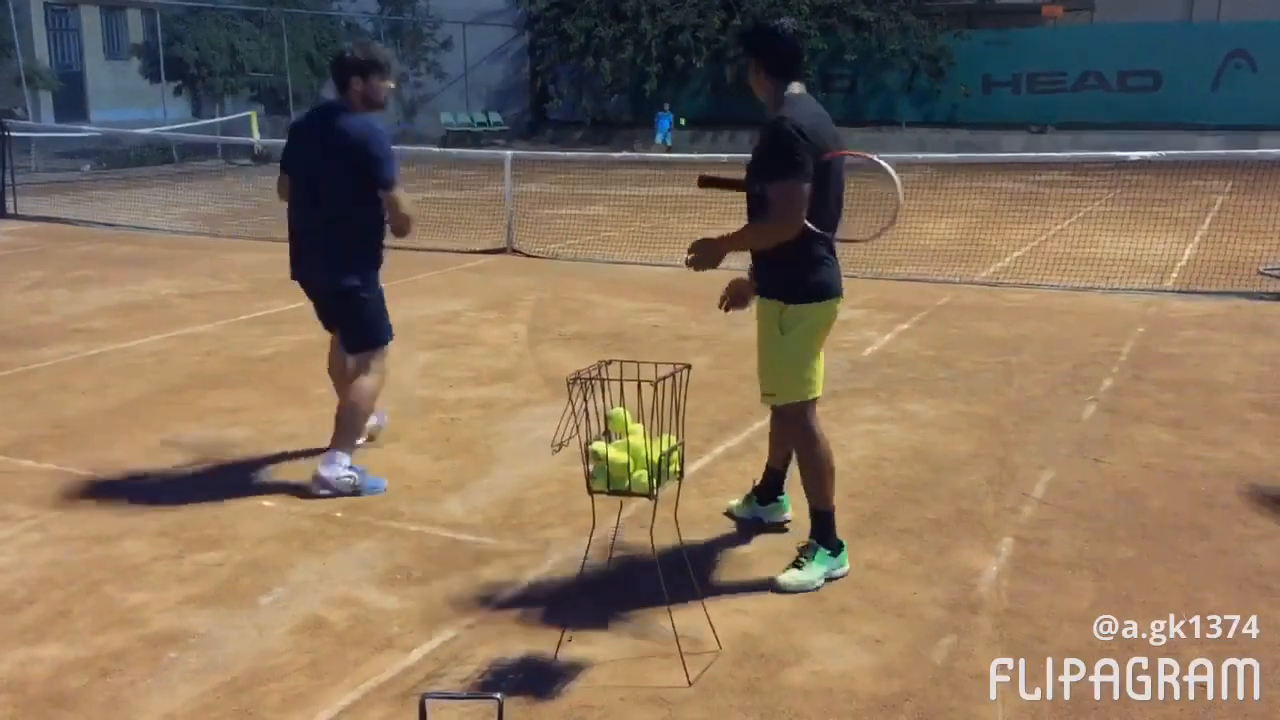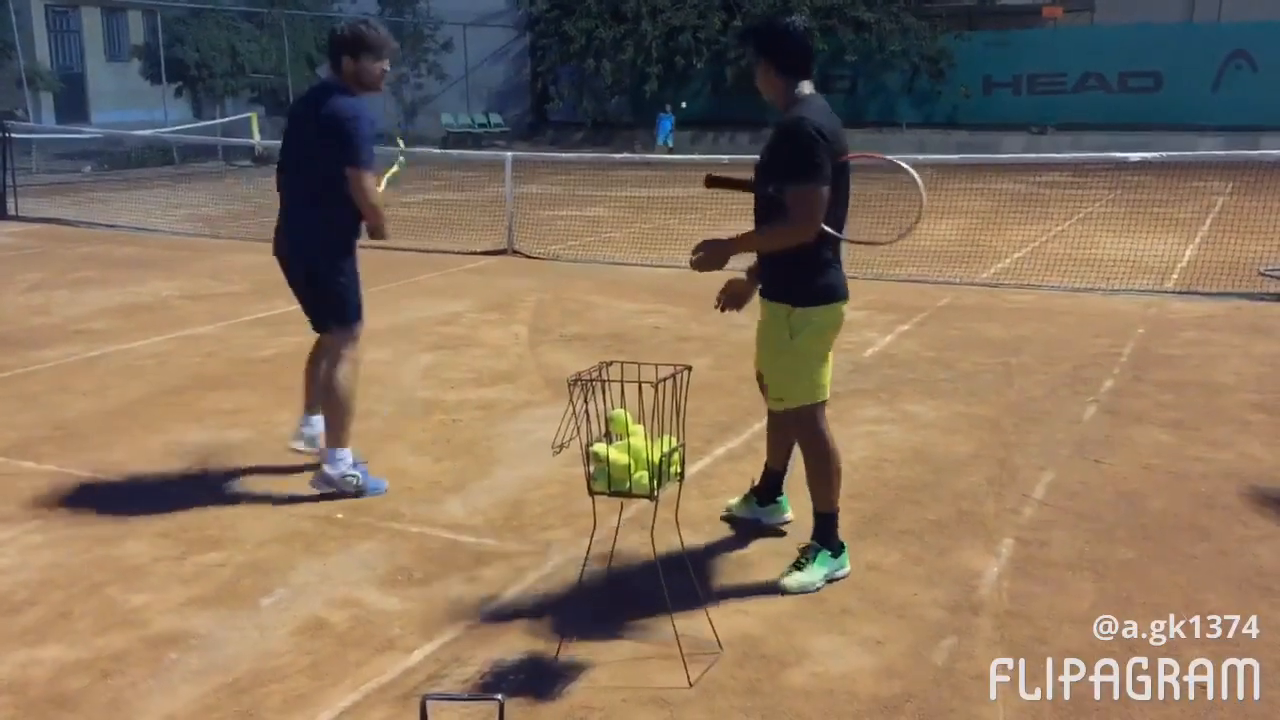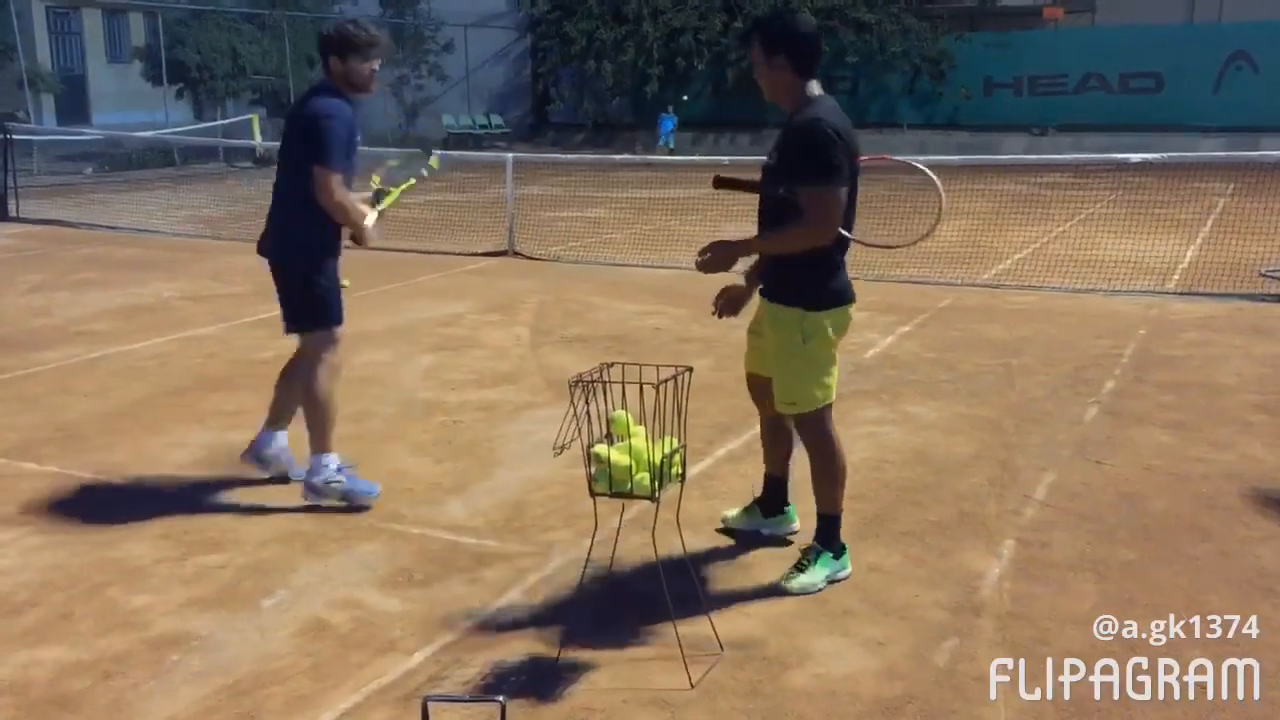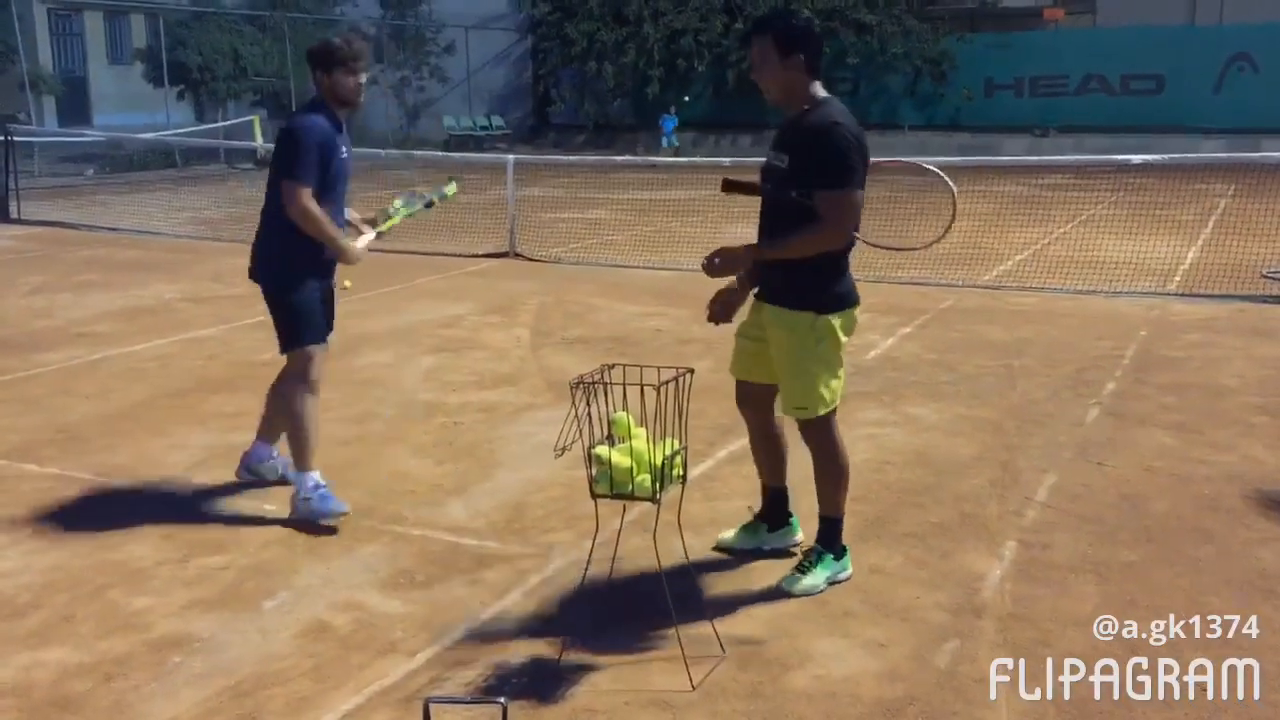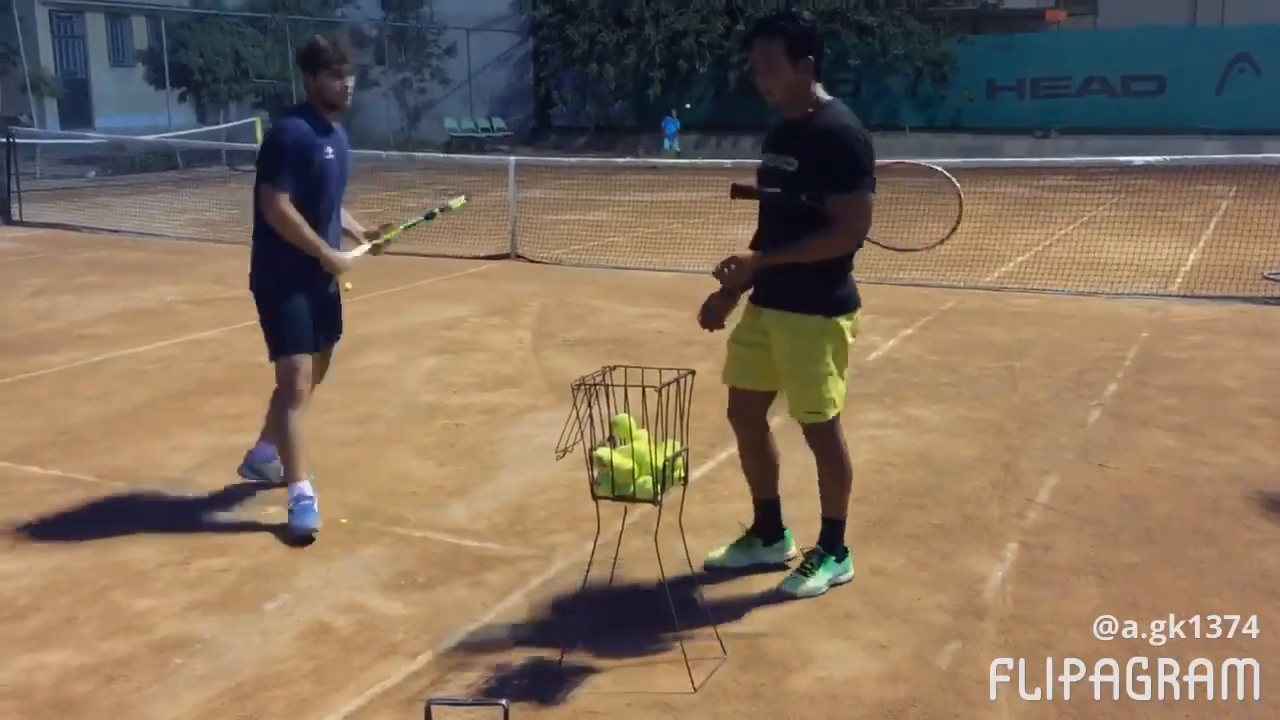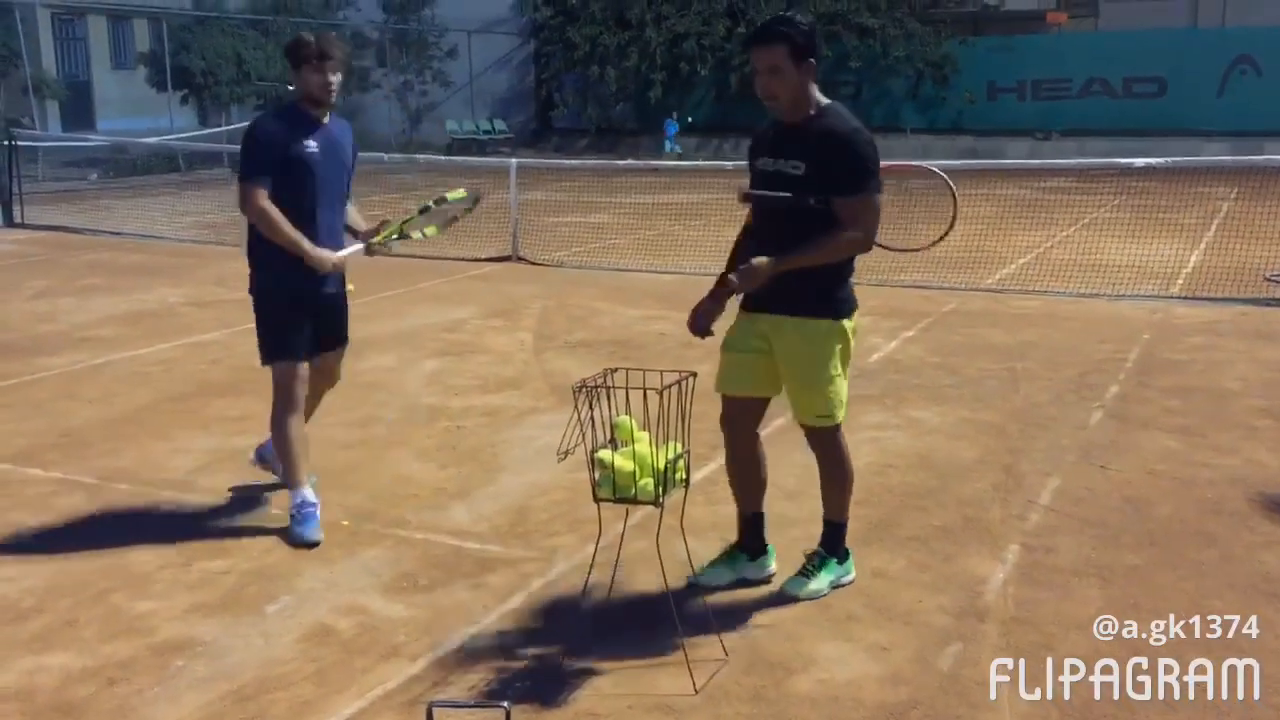
dt=0.1s
person 1, frame 1
left shoulder: (786, 126)
right shoulder: (808, 118)
left elbow: (786, 220)
left wrist: (720, 247)
right wrist: (755, 277)
left hip: (799, 295)
right hip: (792, 288)
left knee: (797, 412)
right knee: (782, 397)
left ankle: (827, 547)
right ankle: (769, 496)
person 1, frame 2
left shoulder: (802, 127)
right shoulder: (812, 119)
left elbow: (804, 223)
left wrist: (729, 248)
right wrist: (754, 276)
left hip: (804, 297)
right hip: (793, 290)
left knee: (806, 415)
right knee: (776, 391)
left ankle: (829, 548)
right ankle: (769, 497)
person 1, frame 3
left shoulder: (821, 129)
right shoulder: (799, 125)
left elbow: (822, 226)
left wrist: (738, 250)
right wrist: (749, 279)
left hip: (811, 303)
right hip: (781, 295)
left knee: (812, 419)
right knee: (767, 396)
left ankle: (831, 550)
right ankle: (773, 506)
person 1, frame 4
left shoulder: (832, 131)
right shoulder: (792, 128)
left elbow: (837, 229)
left wrist: (750, 256)
right wrist: (742, 283)
left hip: (815, 307)
right hip: (775, 299)
left knee: (817, 423)
right knee: (753, 402)
left ankle: (832, 550)
right ankle: (776, 522)
person 1, frame 5
left shoulder: (842, 135)
right shoulder: (778, 135)
left elbow: (850, 231)
left wrist: (762, 262)
right wrist: (729, 290)
left hip: (817, 311)
right hip: (766, 304)
left knee: (821, 429)
right knee: (745, 411)
left ankle: (834, 553)
right ankle: (769, 533)
person 1, frame 6
left shoulder: (846, 138)
right shoulder: (765, 139)
left elbow: (860, 233)
left wrist: (776, 267)
right wrist: (718, 294)
left hip: (818, 316)
right hip: (758, 311)
left knee: (823, 432)
right knee: (737, 424)
left ankle: (835, 555)
right ankle: (752, 550)
person 2, frame 1
left shoulder: (306, 124)
right shoulder: (369, 134)
left elbow: (286, 192)
right elbow: (395, 209)
right wrist: (401, 228)
left hip: (308, 261)
right hip: (348, 264)
left knee: (345, 345)
right knee: (371, 365)
left ankle: (358, 420)
right ankle: (335, 467)
person 2, frame 2
left shoulder: (308, 103)
right shoulder: (352, 113)
left elbow: (290, 175)
right elbow: (361, 188)
right wrist: (378, 222)
left hip: (294, 243)
right hip: (326, 246)
left knee: (329, 338)
right knee: (343, 348)
left ankle: (313, 426)
right ankle: (338, 464)
person 2, frame 3
left shoulder: (327, 105)
right shoulder: (328, 111)
right elbow: (326, 188)
left wrist: (353, 206)
right wrist: (361, 224)
left hip: (308, 246)
right hip: (302, 248)
left knee: (313, 349)
right knee: (324, 352)
left ankle: (268, 443)
right ankle: (325, 468)
person 2, frame 4
left shoulder: (329, 125)
right shoulder: (310, 128)
right elbow: (297, 203)
left wrist: (353, 221)
right wrist: (343, 246)
left hip: (306, 265)
right hip: (289, 267)
left knee: (303, 367)
right knee: (307, 370)
left ankle: (261, 456)
right ankle: (309, 487)
person 2, frame 5
left shoulder: (337, 135)
right shoulder: (289, 132)
right elbow: (274, 207)
left wrist: (359, 231)
right wrist: (325, 253)
left hip: (320, 278)
right hip: (282, 279)
left knee: (312, 375)
right knee: (295, 380)
left ankle: (264, 456)
right ankle: (301, 493)
person 2, frame 6
left shoulder: (342, 132)
right shoulder: (269, 129)
right elbow: (255, 204)
left wrist: (362, 229)
right wrist: (309, 252)
left hip: (326, 279)
right hip: (280, 281)
left knee: (325, 375)
right knee: (292, 385)
left ankle: (279, 448)
right ankle: (302, 499)
